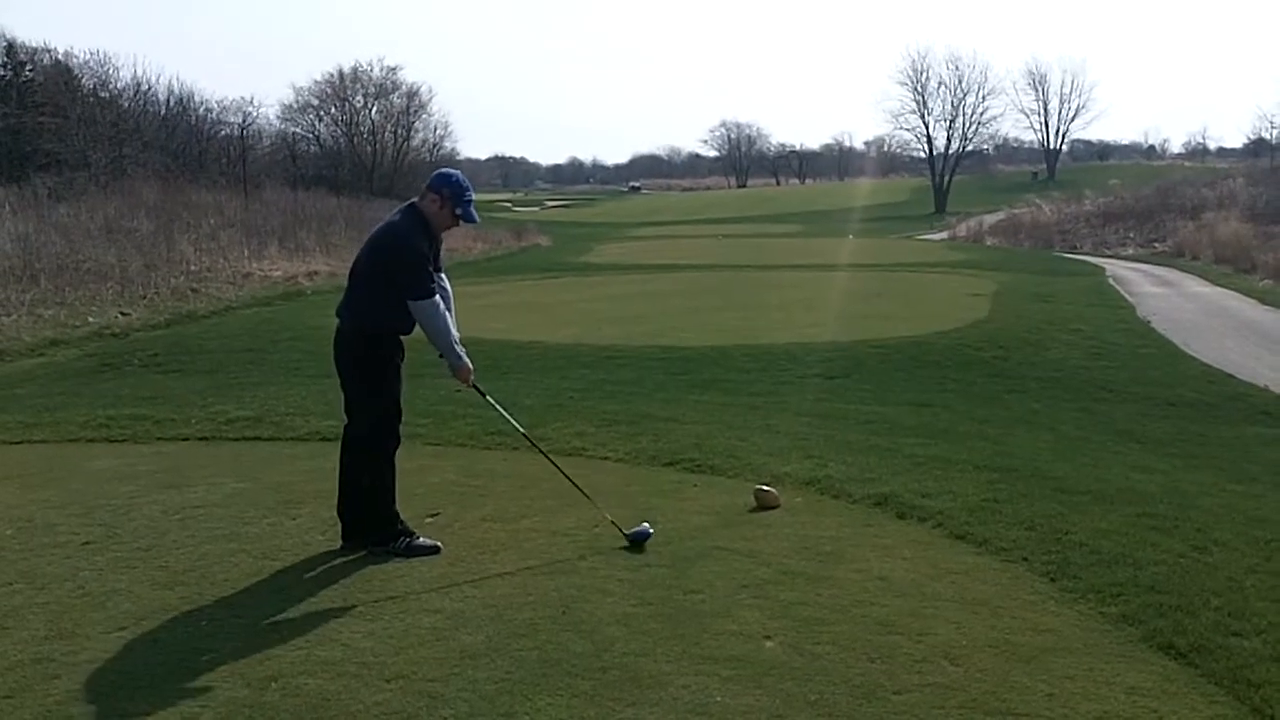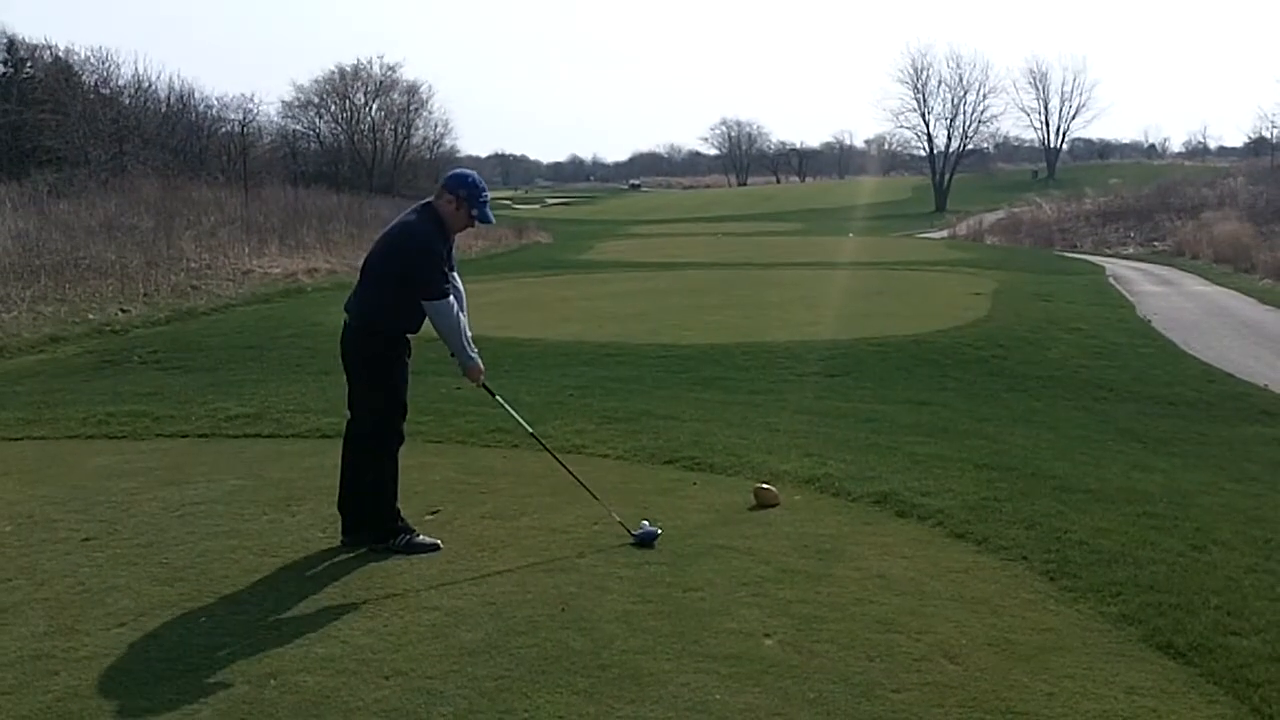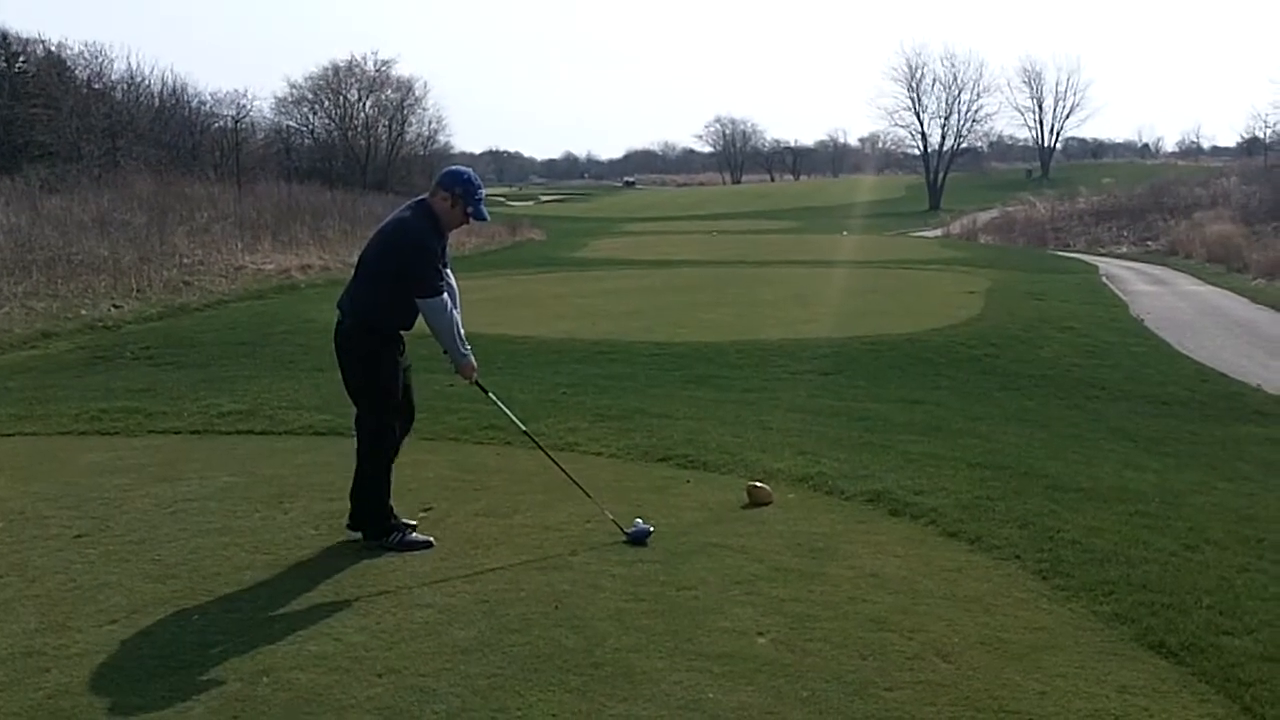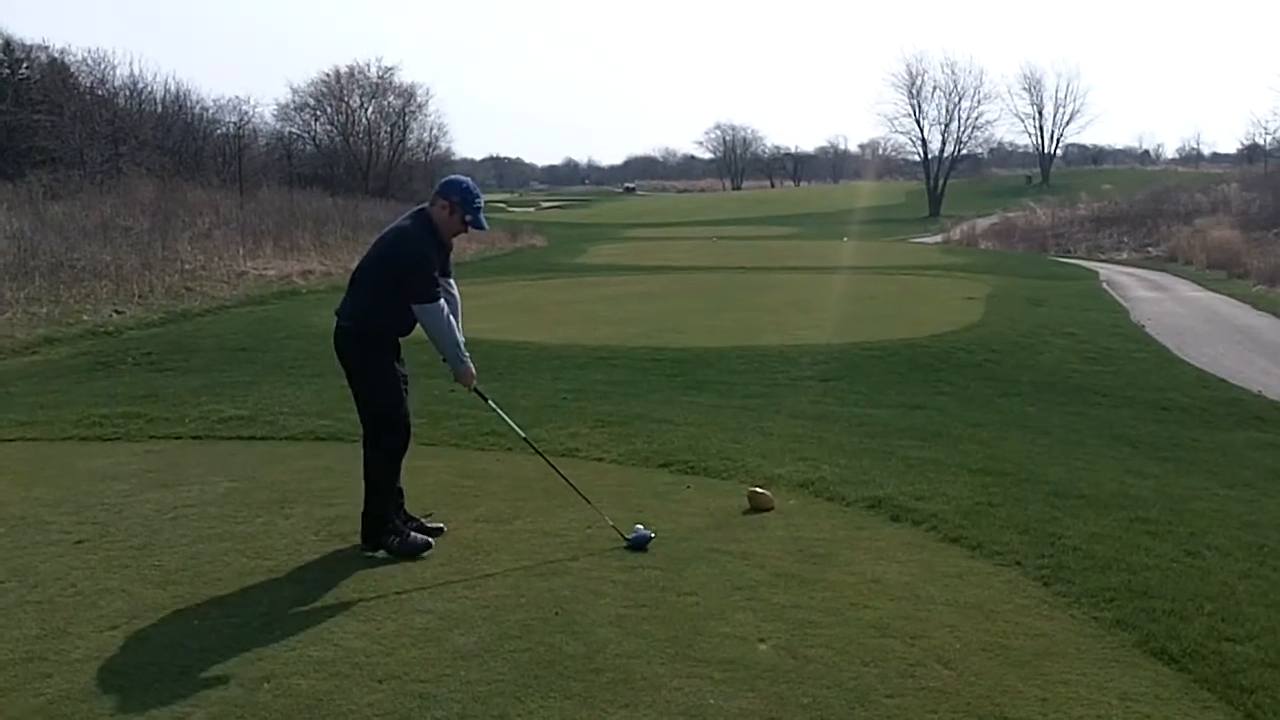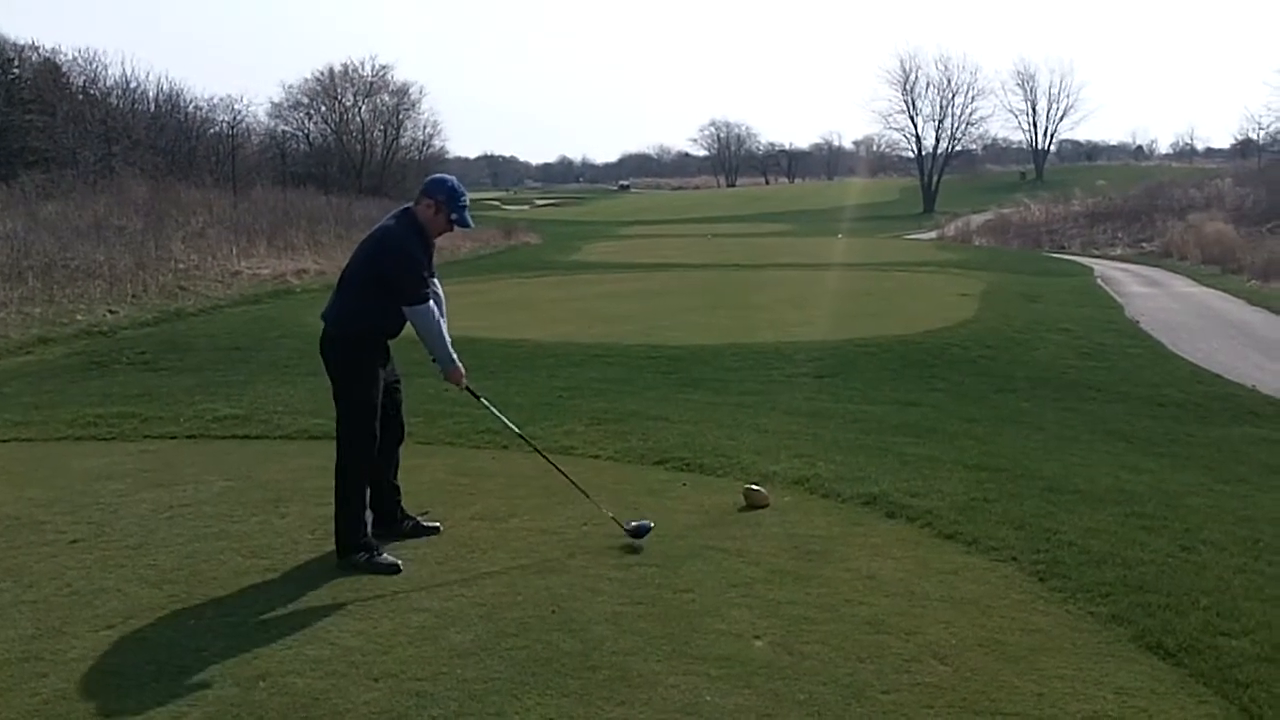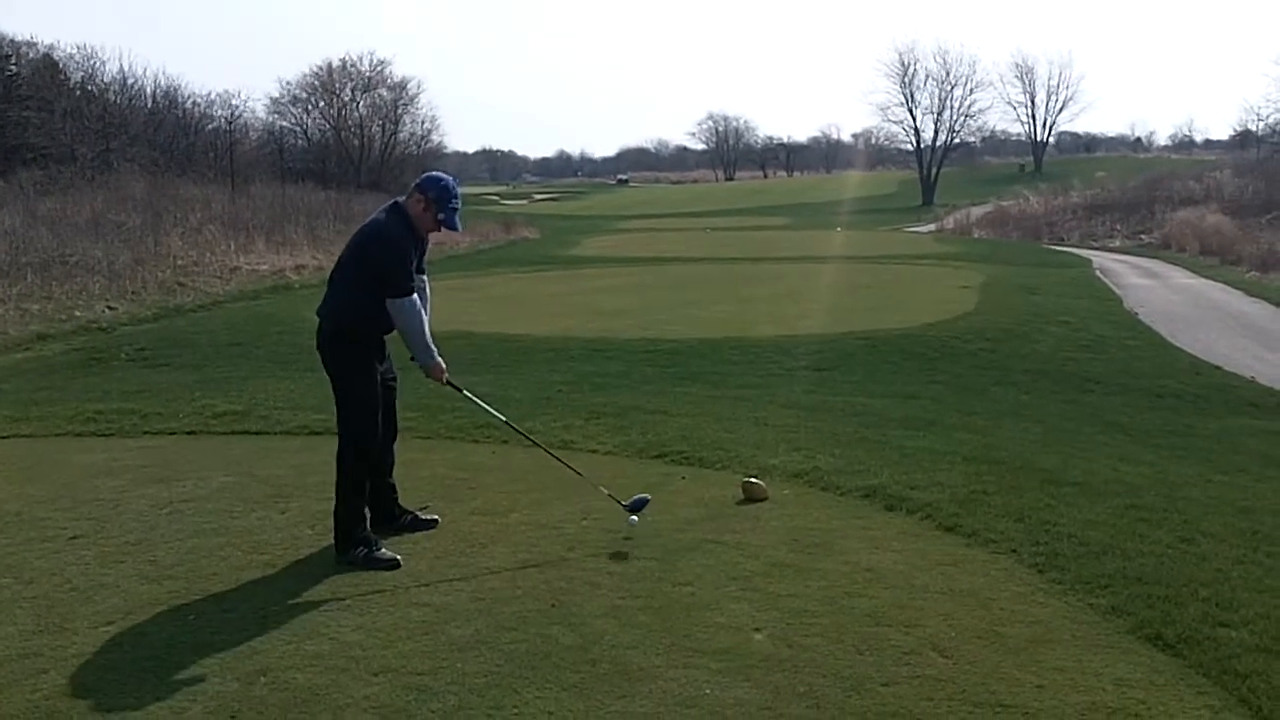
dt=0.4s
person 1, frame 1
left shoulder: (423, 230)
right shoulder: (404, 237)
left elbow: (440, 289)
right elbow: (427, 308)
left wrist: (454, 348)
right wrist: (456, 359)
left hip: (372, 340)
right hip: (366, 343)
left knee: (364, 432)
right knee: (380, 434)
left ankle: (357, 527)
right ankle: (384, 531)
person 1, frame 2
left shoulder: (434, 228)
right shoulder: (419, 237)
left elbow: (452, 289)
right elbow: (441, 308)
left wrist: (466, 349)
right wrist: (468, 358)
left hip: (377, 336)
right hip: (373, 340)
left knee: (368, 429)
right knee: (383, 432)
left ankle: (358, 524)
right ankle: (384, 528)
person 1, frame 3
left shoulder: (428, 224)
right shoulder: (414, 233)
left elbow: (445, 286)
right elbow: (435, 305)
left wrist: (459, 348)
right wrist: (461, 355)
left hip: (378, 333)
right hip: (365, 336)
left knee: (398, 417)
right knee: (380, 426)
left ankle: (366, 511)
right ankle: (377, 524)
person 1, frame 4
left shoulder: (434, 235)
right shoulder: (411, 241)
left elbow: (447, 294)
right elbow: (432, 311)
left wrist: (459, 354)
right wrist: (460, 362)
left hip: (381, 337)
right hip: (362, 338)
left knee: (395, 427)
right knee: (387, 427)
left ankle: (392, 516)
right ankle: (381, 528)
person 1, frame 5
left shoulder: (416, 235)
right shoulder: (398, 242)
left elbow: (432, 294)
right elbow: (422, 313)
left wrist: (445, 355)
right wrist: (449, 363)
left hip: (371, 342)
right hip: (349, 344)
left knee: (389, 431)
right knee: (360, 439)
left ankle: (388, 517)
right ankle: (354, 542)
person 1, frame 6
left shoulder: (410, 231)
right shoulder: (388, 235)
left elbow: (418, 289)
right elbow: (404, 307)
left wrist: (426, 352)
right wrist: (429, 358)
left hip: (368, 337)
right hip: (345, 340)
left knee: (383, 428)
right knee: (360, 434)
left ankle: (385, 512)
right ankle: (352, 538)
